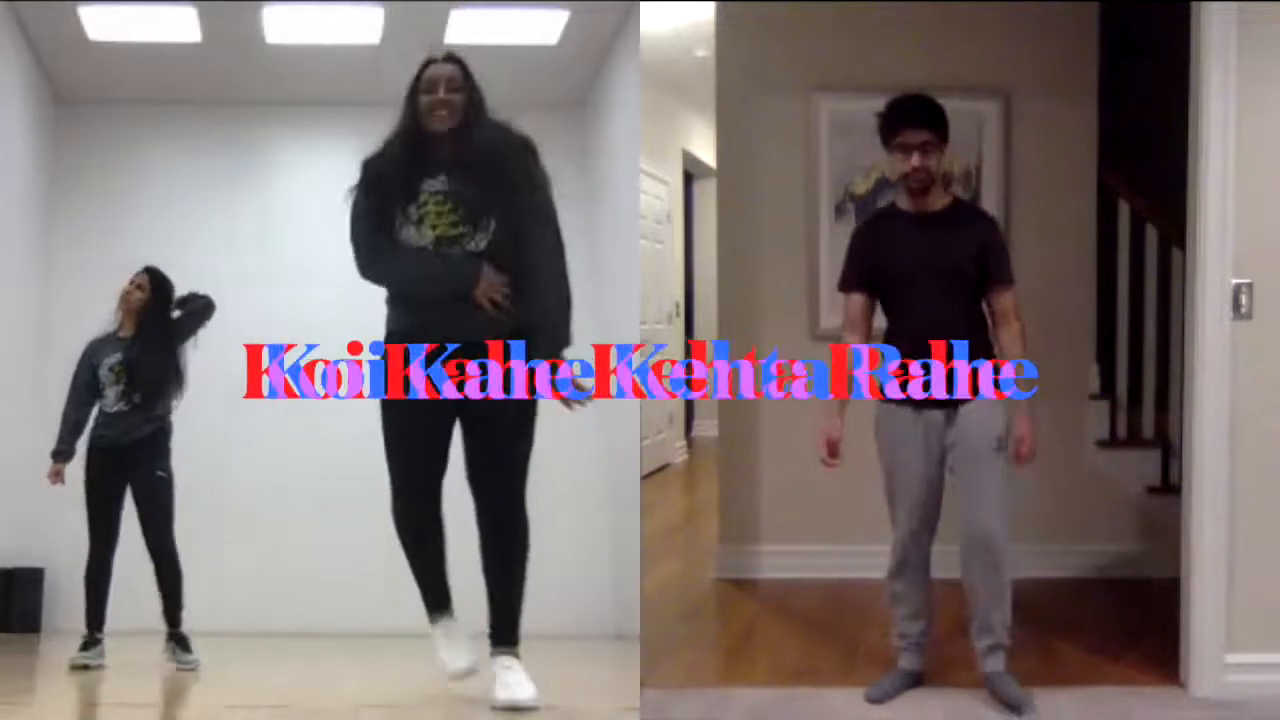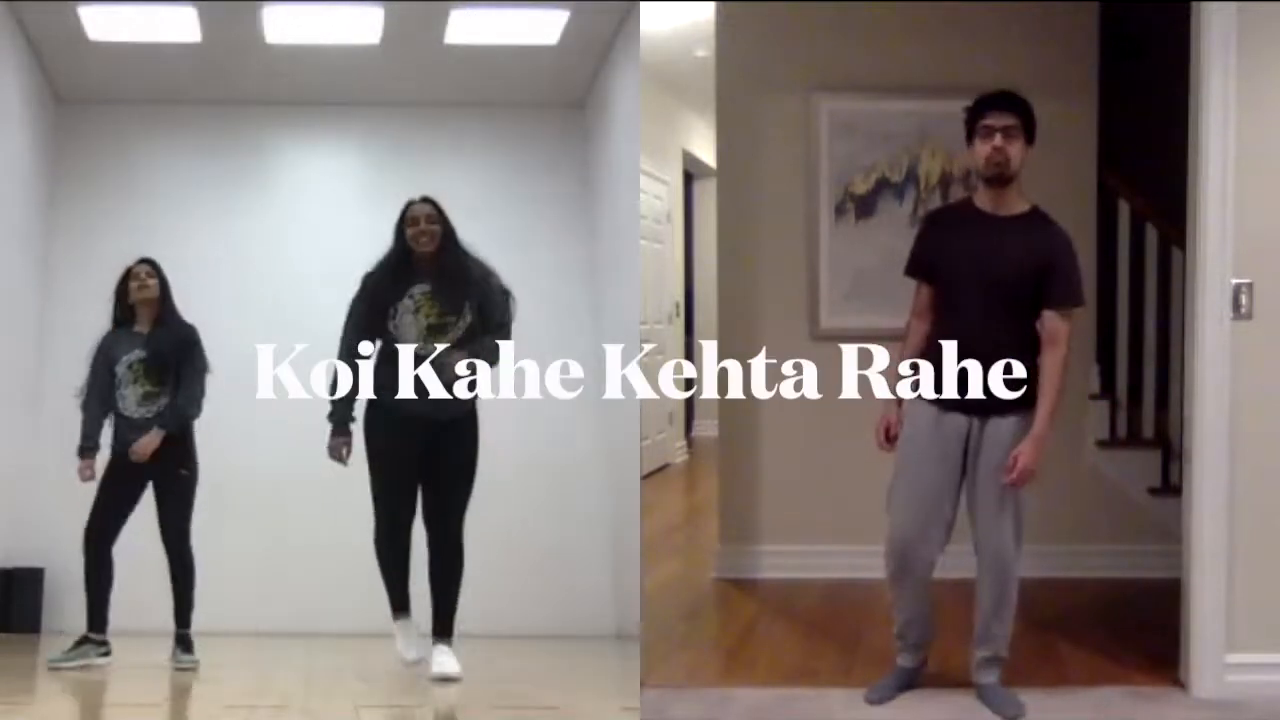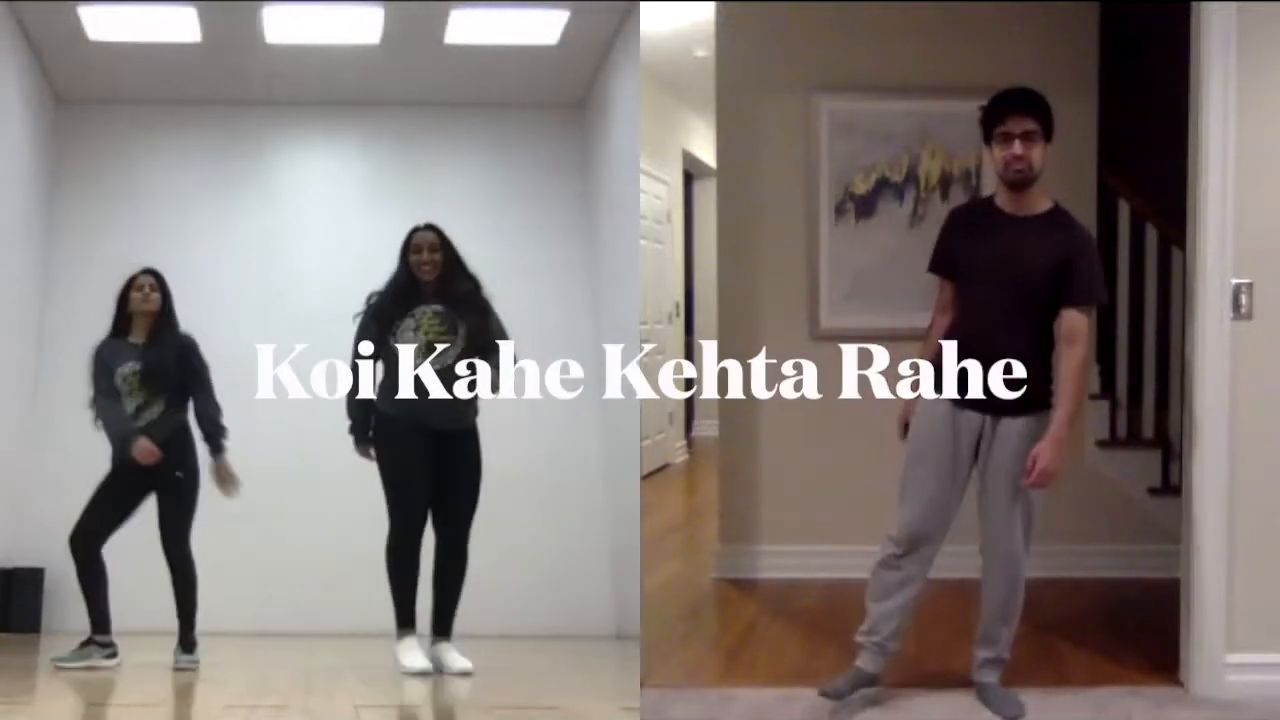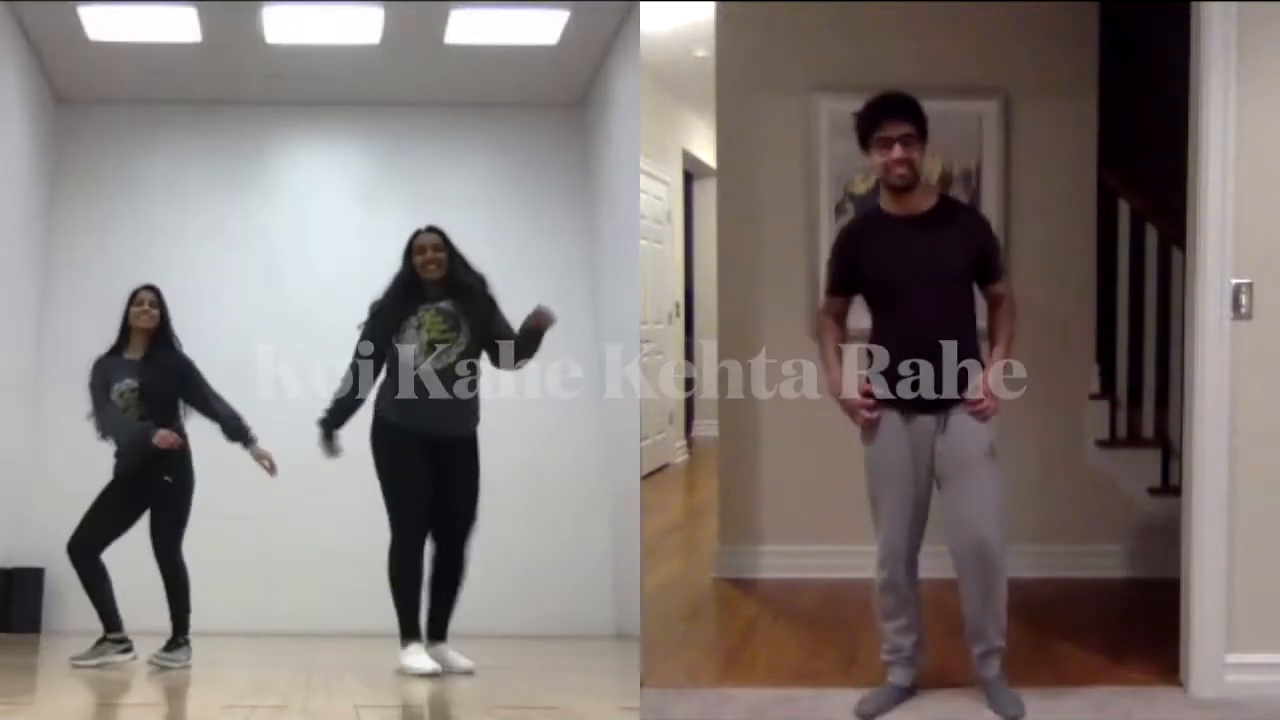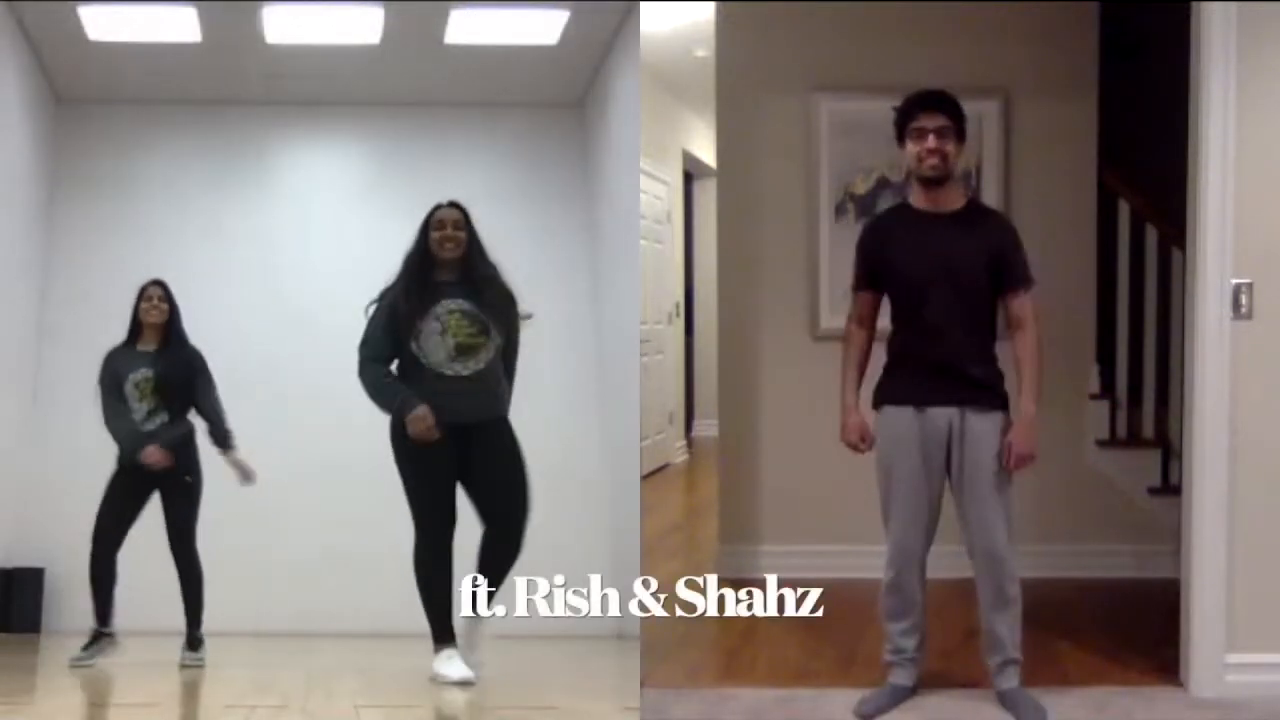
dt=1s
person 1, frame 1
left shoulder: (979, 228)
right shoulder: (872, 235)
left elbow: (1007, 320)
right elbow: (855, 330)
left wrist: (1022, 409)
right wrist: (834, 413)
left hip: (976, 402)
right hip: (904, 408)
left knee: (985, 533)
right knee: (909, 539)
left ankle: (994, 660)
right ankle: (909, 658)
person 1, frame 2
left shoulder: (1048, 241)
right shoulder: (939, 226)
left elbow: (1055, 344)
right elbow: (921, 318)
left wrist: (1036, 434)
right wrist: (895, 399)
left hip: (1006, 417)
right hip: (933, 408)
left knee: (998, 550)
right knee: (907, 541)
right ankle: (908, 658)
person 1, frame 3
left shoulder: (1070, 240)
right shoulder: (963, 223)
left elbow: (1074, 343)
left wrist: (1057, 434)
right wrist: (917, 391)
left hip: (1020, 415)
right hip: (949, 403)
left knee: (1007, 551)
right knee: (913, 533)
right ankle: (870, 657)
person 1, frame 4
left shoulder: (967, 224)
right shoulder: (857, 237)
left elbow: (1002, 301)
right elbow: (831, 317)
left wrist: (994, 369)
right wrist: (838, 380)
left hip: (963, 408)
right hip: (890, 412)
left knee: (980, 539)
right knee: (895, 548)
left ankle: (990, 665)
right ankle: (901, 670)
person 1, frame 5
left shoulder: (995, 230)
right shoulder: (882, 231)
left elbow: (1022, 323)
right elbow: (861, 322)
left wrist: (1026, 412)
right wrist: (850, 401)
left hip: (981, 408)
right hip: (904, 406)
left knee: (993, 548)
right knee: (904, 548)
person 2, frame 1
left shoulder: (508, 163)
right shoulder: (386, 173)
left elbow: (543, 257)
right elbow: (370, 257)
left wrist: (552, 349)
right wrist: (463, 276)
left hip: (500, 352)
right hip: (412, 354)
left knee: (500, 495)
right knee: (413, 491)
left ankle: (506, 652)
right ankle: (441, 615)
person 2, frame 2
left shoulder: (473, 279)
right shoulder: (378, 285)
left elbow: (500, 331)
right elbow: (351, 356)
left wrist: (475, 360)
right wrist: (341, 423)
left hip: (453, 422)
right hip: (392, 419)
left knee: (446, 528)
right knee: (393, 518)
left ankle: (443, 643)
right ankle: (401, 615)
person 2, frame 3
left shoulder: (471, 304)
right shoulder: (382, 306)
left elbow: (498, 357)
left wrist: (493, 364)
right wrist: (361, 429)
left hip: (457, 431)
right hip: (399, 430)
left knee: (454, 534)
right knee: (407, 524)
left ankle: (442, 640)
right ankle: (406, 637)
person 2, frame 4
left shoulder: (474, 302)
right shoulder: (389, 310)
left elbow: (508, 356)
right elbow: (361, 368)
left wrist: (533, 331)
right wrist: (332, 421)
left hip: (458, 437)
right hip: (400, 435)
left knee: (453, 535)
right knee: (410, 531)
left ankle: (438, 640)
right ankle: (411, 644)
person 2, frame 5
left shoulder: (495, 295)
right shoulder: (400, 298)
right elbow: (371, 364)
right wrist: (407, 406)
left hip: (486, 424)
right hip: (424, 429)
left knee: (511, 513)
right knee: (435, 529)
right ankle: (444, 648)
person 3, frame 1
left shoulder: (163, 340)
right shoulder: (97, 349)
left elbow: (203, 307)
right elbow: (77, 404)
left wrist: (172, 301)
right wrist: (61, 454)
left hip: (150, 450)
right hip: (105, 452)
left knee: (161, 544)
right knee: (100, 547)
left ankle: (177, 637)
right ankle: (94, 639)
person 3, frame 2
left shoulder: (183, 336)
right shoulder: (112, 343)
left elbow: (192, 393)
right elbow: (97, 400)
left wrist: (159, 432)
right wrist: (88, 451)
left hip: (173, 451)
right hip: (126, 455)
left knee: (176, 544)
right knee: (97, 538)
left ankle: (183, 639)
right ankle: (96, 639)
person 3, frame 3
left shoulder: (180, 347)
right shoulder: (107, 352)
left elbow: (204, 400)
right elbow: (106, 407)
left wrist: (220, 454)
right wrist: (131, 441)
left hip: (175, 457)
right hip: (129, 463)
left knee: (176, 547)
right knee: (83, 540)
left ankle: (186, 641)
right ankle: (101, 642)
person 3, frame 4
left shoulder: (172, 362)
right shoulder: (103, 367)
left elbow: (211, 404)
right elbow: (107, 420)
left wrist: (249, 442)
right wrist: (148, 435)
left hip: (171, 468)
right hip: (133, 469)
left knee: (166, 550)
right knee: (81, 547)
left ankle: (180, 640)
right ankle: (115, 637)
person 3, frame 5
left shoulder: (187, 355)
right shoulder: (116, 359)
left elbow: (209, 405)
right elbow: (113, 413)
left wrist: (229, 450)
right wrist: (139, 447)
left hip: (179, 463)
right hip: (135, 463)
left knee: (184, 549)
right knee: (103, 544)
left ankle: (194, 641)
right ankle: (101, 633)
